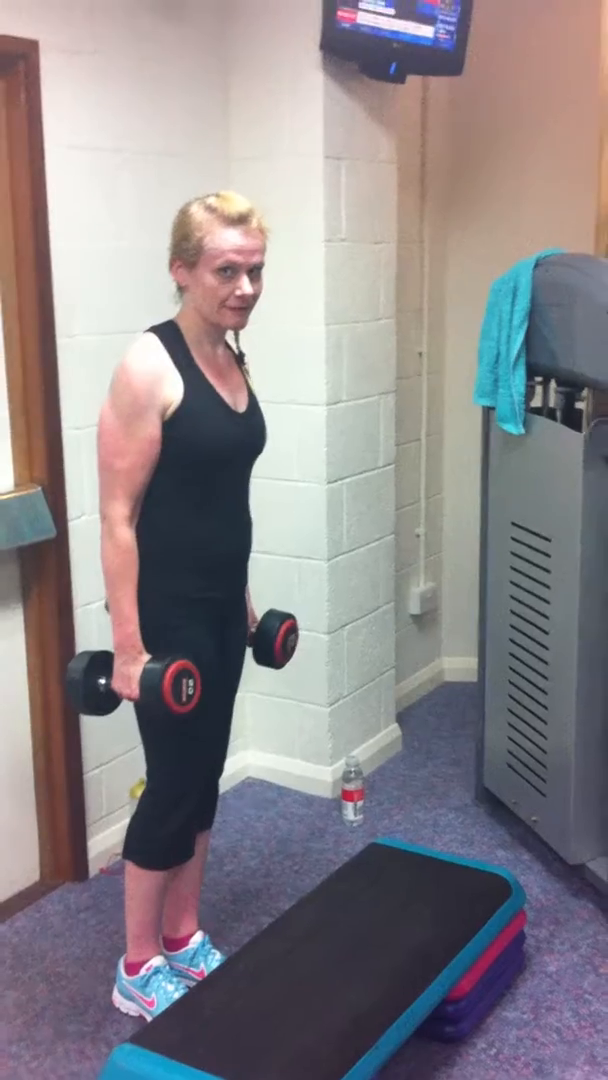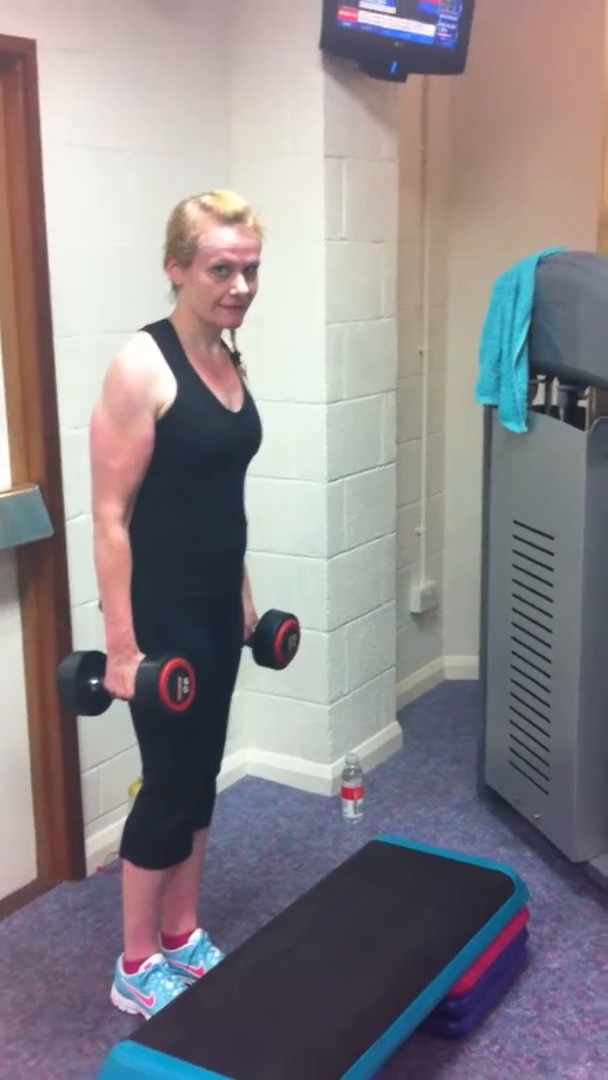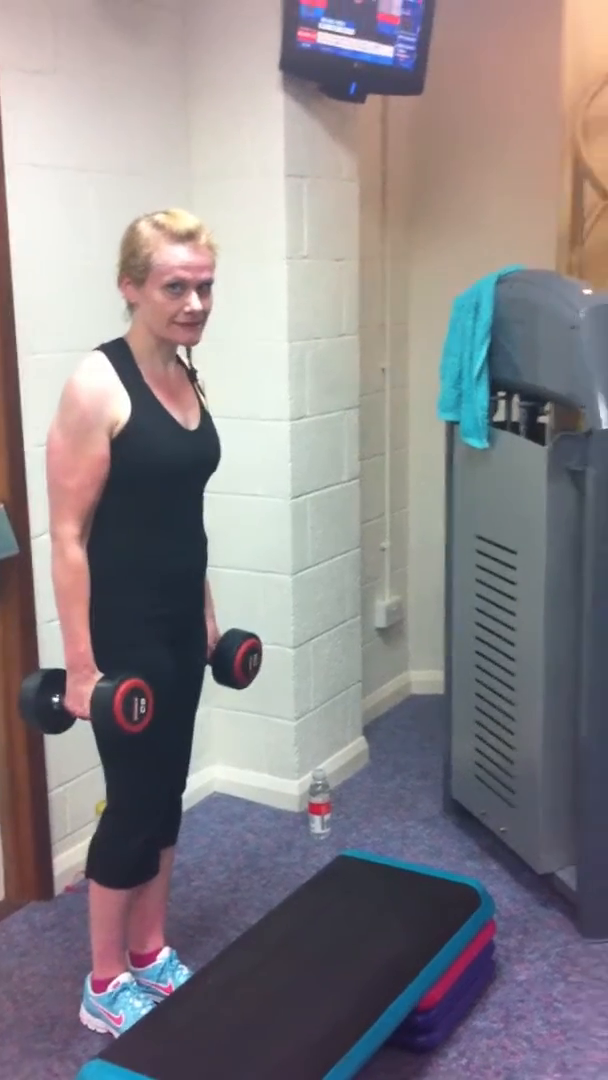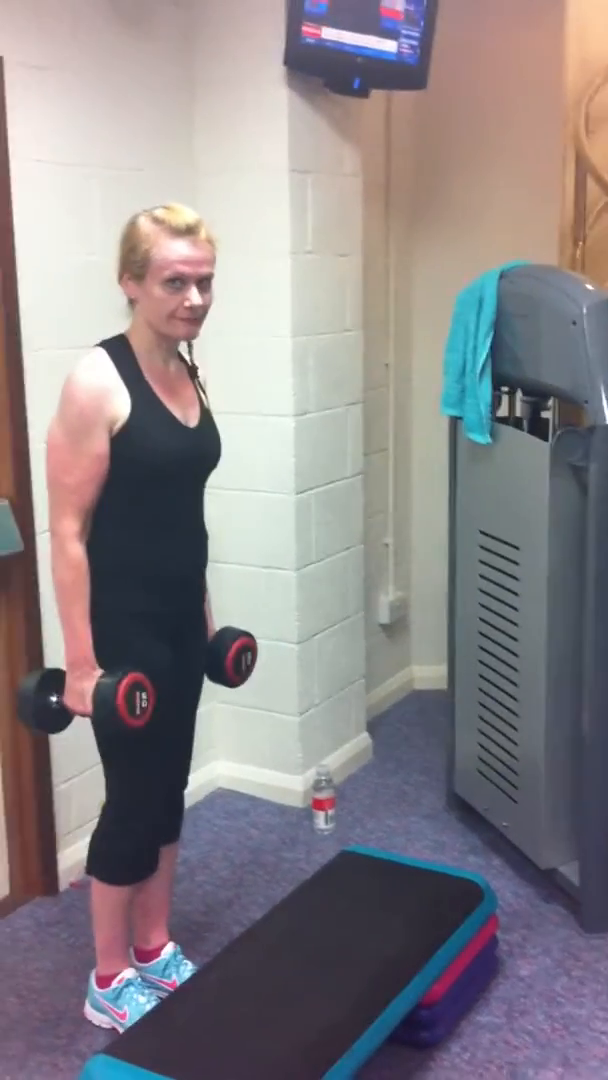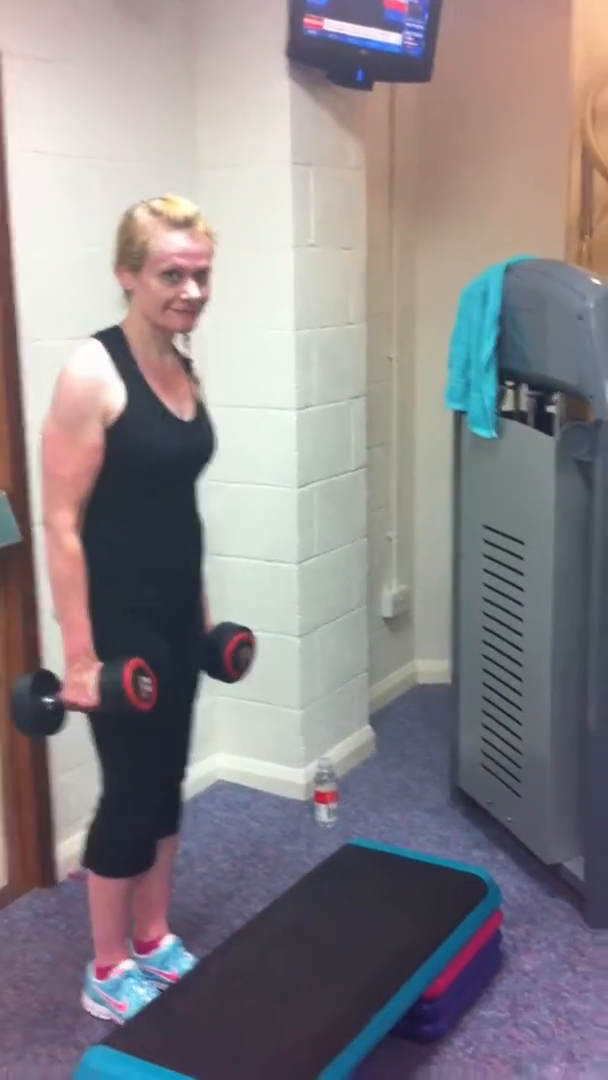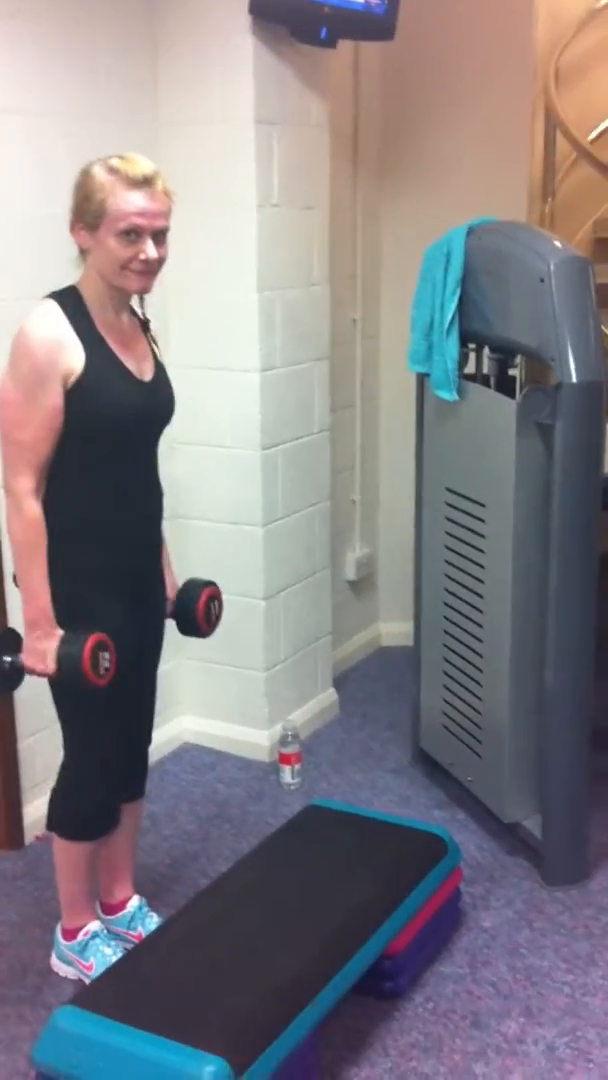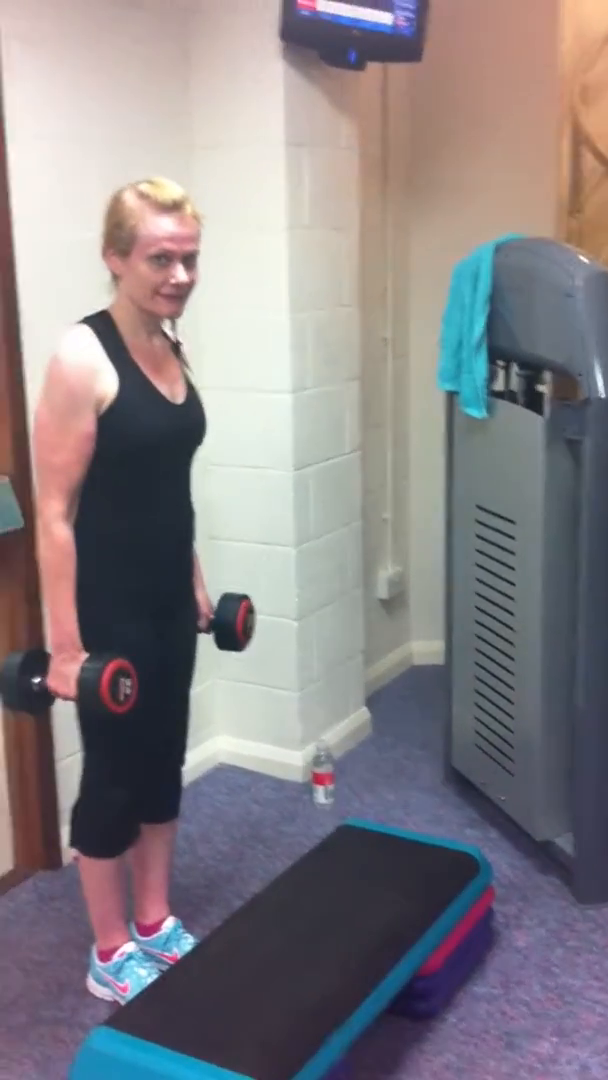
dt=0.4s
person 1, frame 1
left shoulder: (231, 358)
right shoulder: (149, 367)
right elbow: (118, 515)
right wrist: (128, 644)
left hip: (221, 603)
right hip: (166, 611)
left knee: (204, 775)
right knee: (173, 783)
left ankle: (184, 939)
right ankle: (137, 968)
person 1, frame 2
left shoulder: (228, 358)
right shoulder: (141, 366)
right elbow: (110, 514)
left wrist: (244, 594)
right wrist: (121, 643)
left hip: (217, 603)
right hip: (160, 610)
left knee: (201, 773)
right knee: (169, 781)
left ankle: (183, 937)
right ankle: (136, 966)
person 1, frame 3
left shoulder: (185, 376)
right shoulder: (97, 385)
right elbow: (68, 534)
left wrist: (207, 613)
right wrist: (80, 662)
left hip: (180, 621)
right hip: (124, 629)
left knee: (167, 791)
right knee: (134, 801)
left ankle: (152, 954)
right ankle: (105, 985)
person 1, frame 4
left shoulder: (187, 373)
right shoulder: (97, 381)
right elbow: (67, 531)
right wrist: (80, 659)
left hip: (180, 618)
right hip: (123, 625)
left knee: (168, 788)
right knee: (134, 797)
left ankle: (156, 950)
right ankle: (109, 981)
person 1, frame 5
left shoulder: (182, 367)
right shoulder: (92, 374)
right elbow: (63, 523)
right wrist: (78, 653)
left hip: (178, 611)
right hip: (118, 618)
left knee: (165, 780)
right knee: (131, 789)
left ankle: (154, 942)
right ankle: (107, 972)
person 1, frame 6
left shoulder: (138, 327)
left wrist: (165, 568)
left hip: (138, 576)
right hip: (79, 584)
left knee: (130, 744)
right knee: (93, 755)
left ankle: (121, 905)
right ankle: (75, 935)
person 1, frame 7
left shoulder: (170, 349)
right shoulder: (82, 359)
right elbow: (54, 512)
left wrist: (196, 582)
right wrist: (64, 642)
left hip: (167, 599)
right hip: (108, 606)
left knee: (162, 762)
right knee: (114, 774)
left ankle: (155, 925)
right ankle: (110, 954)
